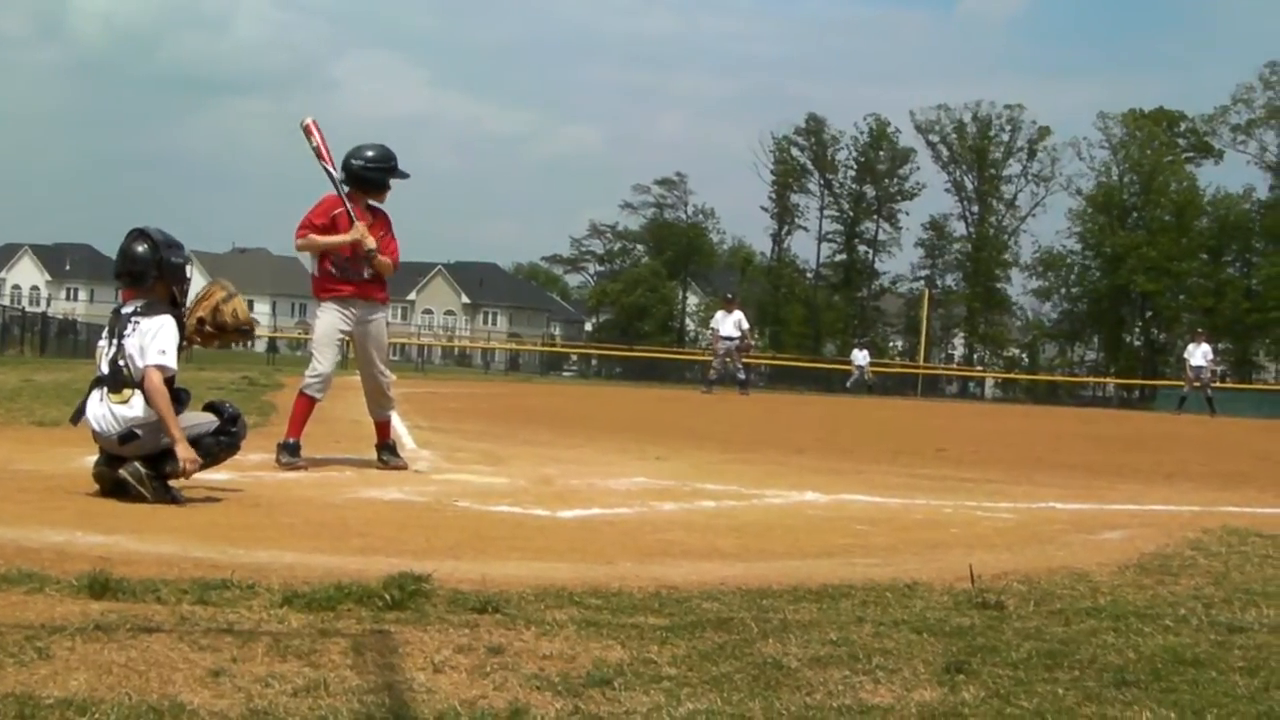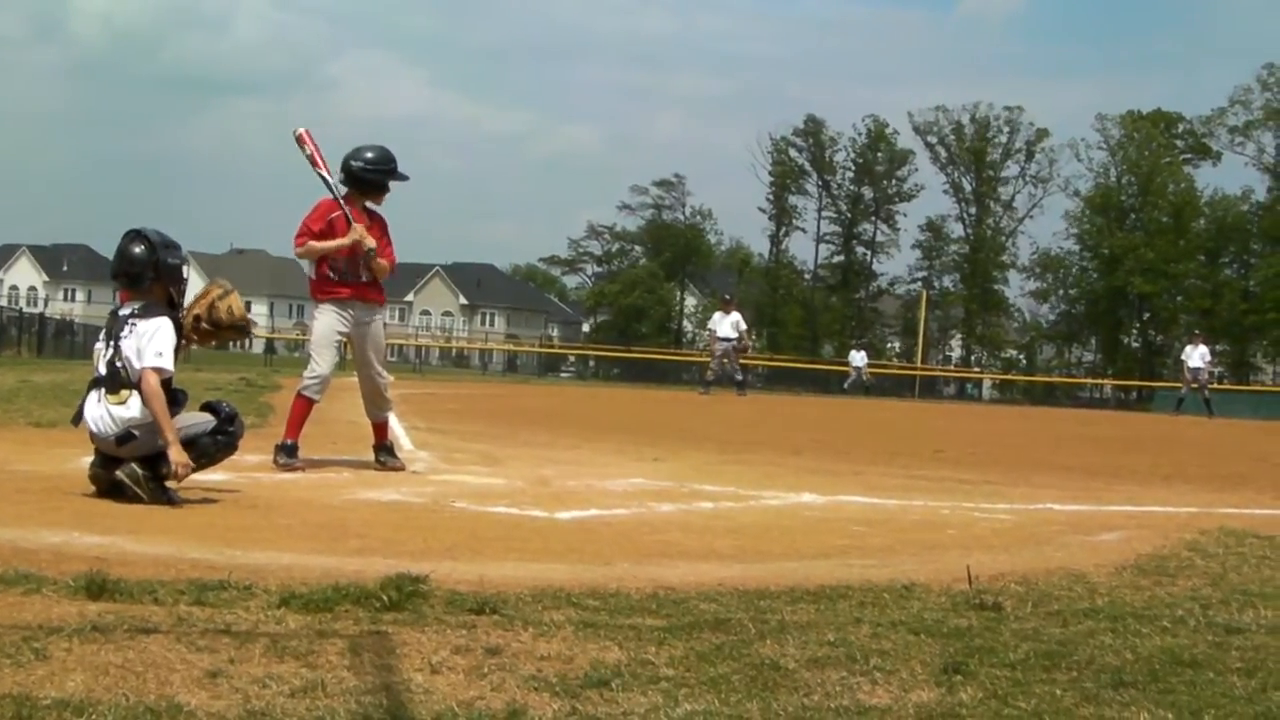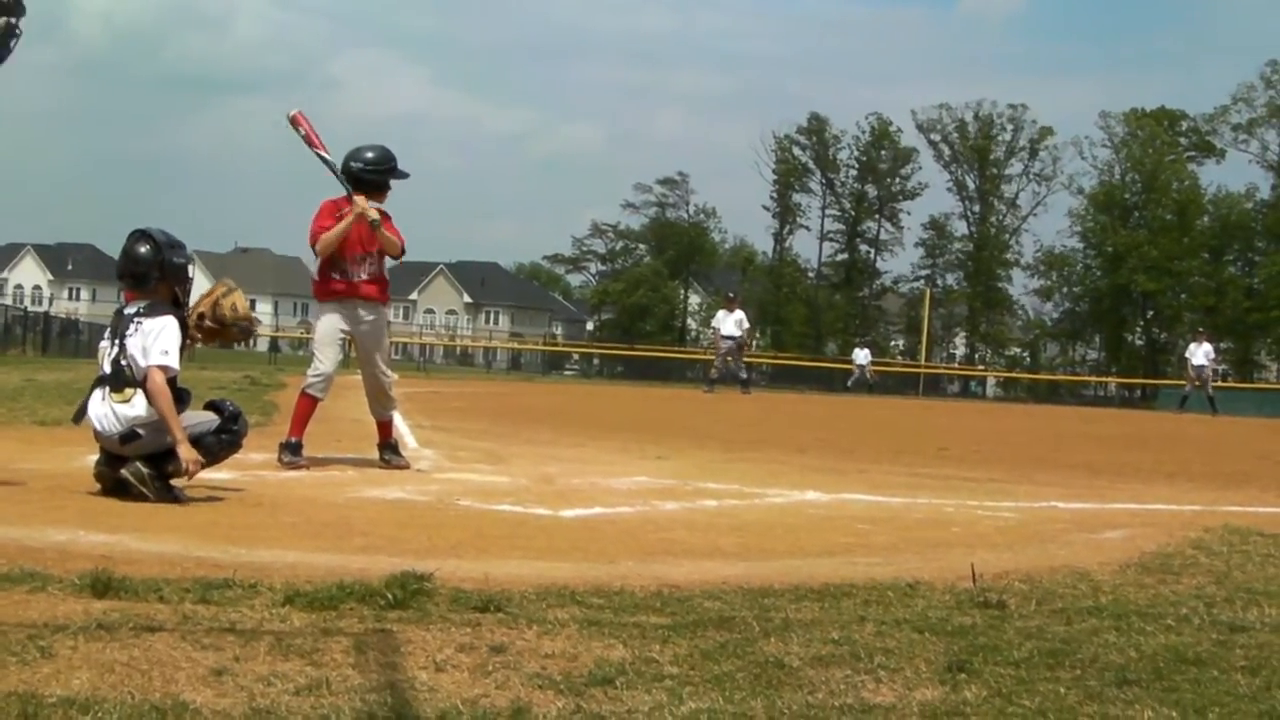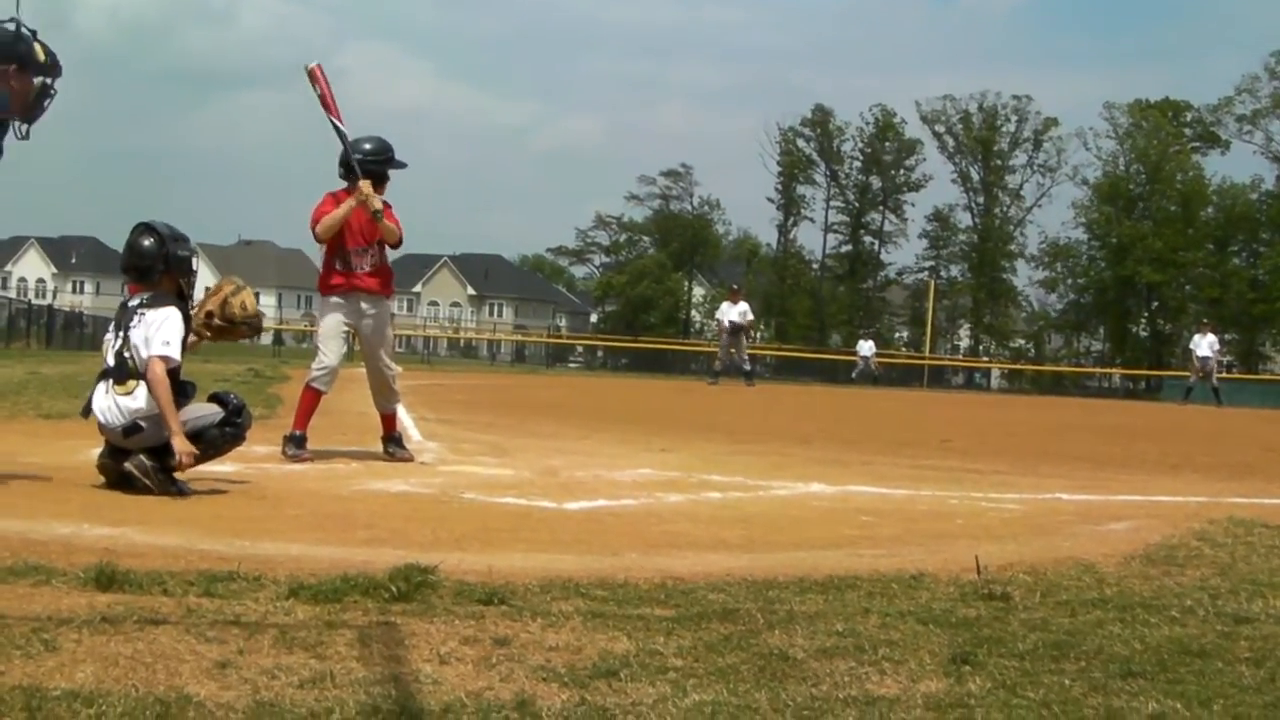
dt=0.3s
person 1, frame 1
left shoulder: (381, 219)
right shoulder: (332, 205)
left elbow: (389, 269)
right elbow: (302, 241)
left wrist: (371, 251)
right wrist: (347, 237)
left hip: (372, 308)
right hip: (335, 305)
left knee: (378, 378)
right knee: (320, 371)
left ankle: (385, 447)
right ankle: (289, 445)
person 1, frame 2
left shoulder: (377, 222)
right shoulder: (329, 208)
left elbow: (385, 273)
right elbow: (301, 249)
left wrist: (371, 252)
right wrist: (345, 240)
left hip: (369, 310)
right hip: (332, 306)
left knee: (376, 380)
right knee: (319, 373)
left ankle: (383, 448)
right ankle: (287, 446)
person 1, frame 3
left shoulder: (381, 217)
right shoulder: (333, 208)
left elbow: (397, 251)
right elbow: (320, 248)
left wrist: (374, 221)
right wrist: (352, 217)
left hip: (373, 308)
right hip: (335, 305)
left knee: (380, 378)
right knee: (322, 370)
left ankle: (387, 446)
right ankle: (291, 444)
person 1, frame 4
left shoulder: (383, 207)
right shoulder: (334, 200)
left elbow: (395, 239)
right elbow: (320, 232)
left wrist: (376, 212)
right wrist: (354, 201)
left hip: (376, 301)
right hip: (339, 298)
left knee: (384, 371)
right knee: (327, 364)
left ankle: (391, 439)
right ankle: (295, 437)
person 2, frame 1
left shoulder: (119, 316)
right shoulder: (161, 319)
right elbow: (153, 381)
left wrist: (185, 337)
right wrist: (180, 442)
left hip: (103, 428)
right hip: (131, 430)
left knee: (177, 400)
right knee: (231, 427)
left ankle: (112, 463)
right ankle: (147, 472)
person 2, frame 2
left shoulder: (118, 317)
right shoulder: (158, 321)
right elbow: (150, 383)
left wrist: (183, 338)
right wrist: (173, 445)
left hip: (99, 429)
right hip: (128, 431)
left knee: (174, 400)
right knee: (228, 426)
left ankle: (109, 466)
right ankle: (143, 474)
person 2, frame 3
left shoulder: (123, 316)
right shoulder: (164, 320)
right elbow: (155, 381)
left wrist: (187, 337)
right wrist: (182, 442)
left hip: (105, 427)
right hip: (133, 430)
right knee: (232, 425)
left ankle: (113, 462)
right ankle: (148, 472)
person 2, frame 4
left shoulder: (128, 308)
right shoulder: (167, 312)
right elbow: (156, 372)
right wrist: (177, 435)
left hip: (109, 420)
right hip: (137, 423)
right knee: (236, 417)
left ankle: (118, 457)
right ankle: (151, 465)
